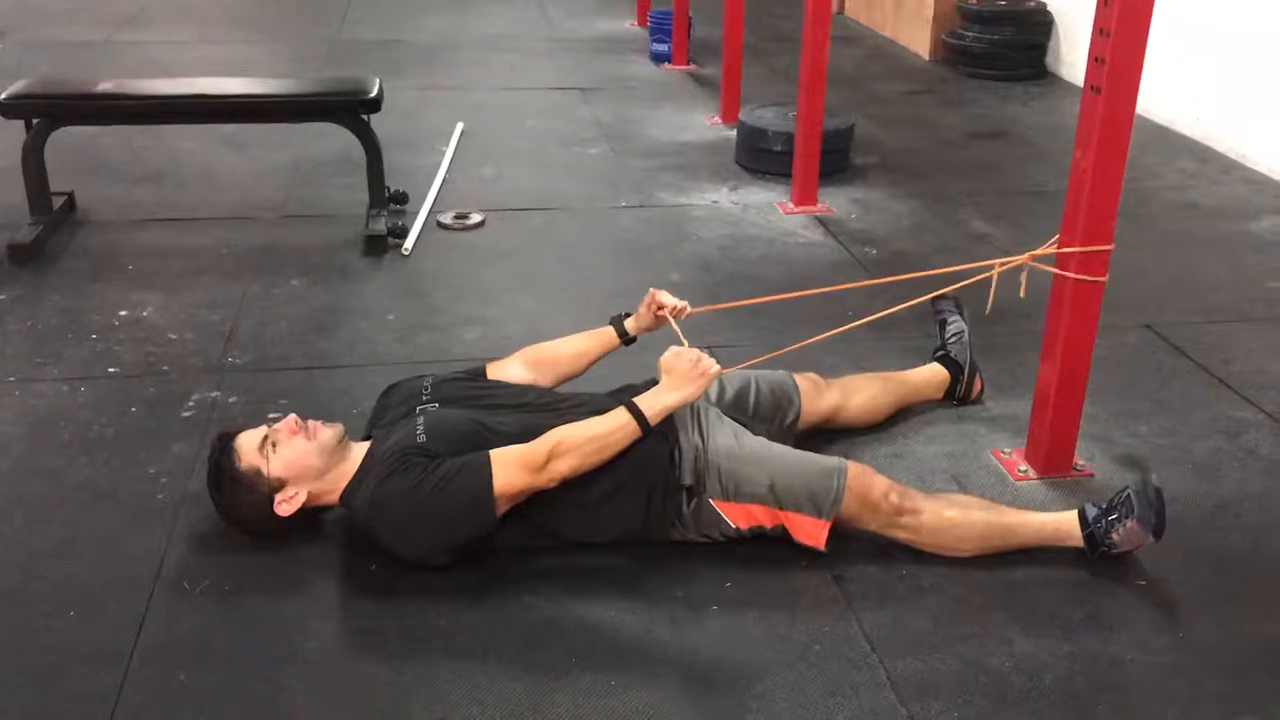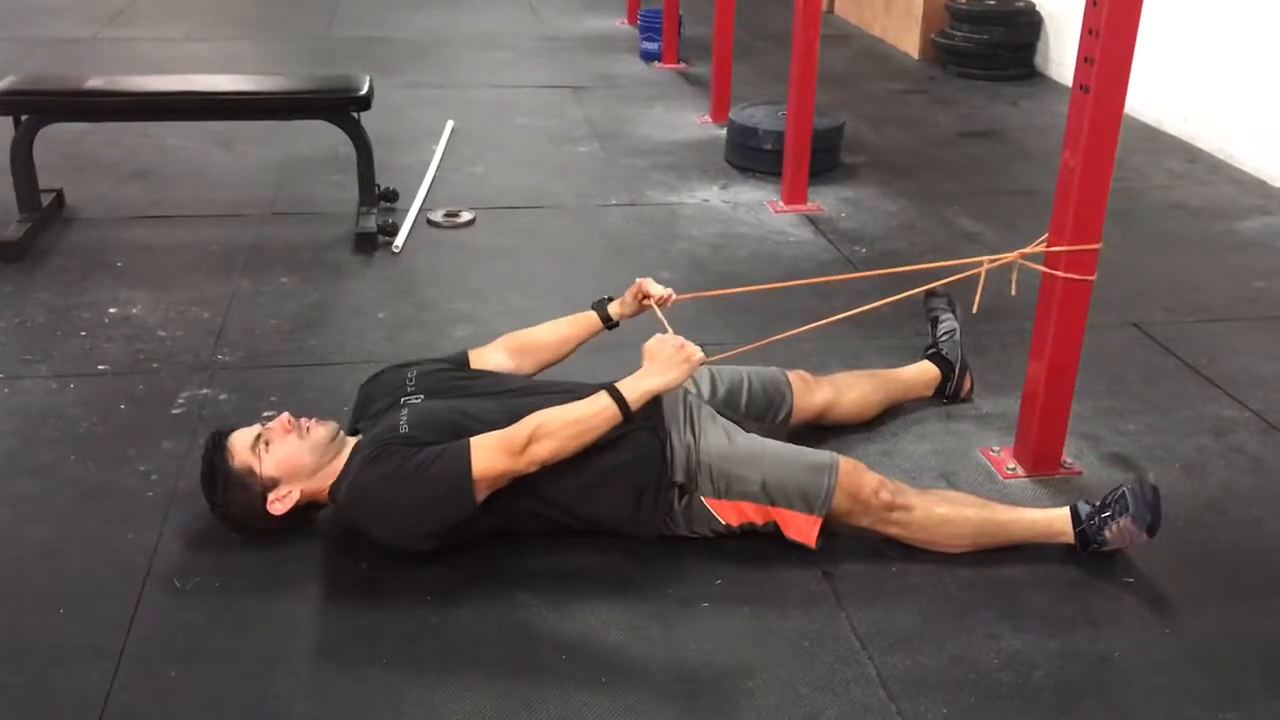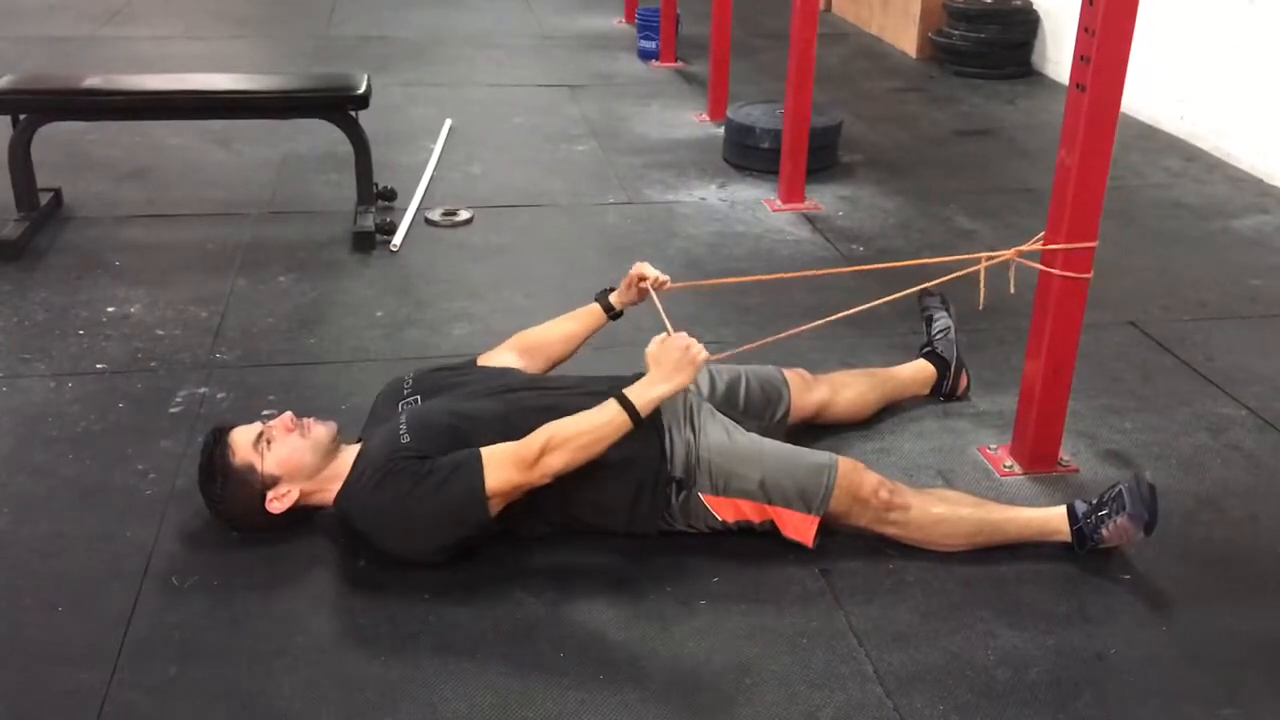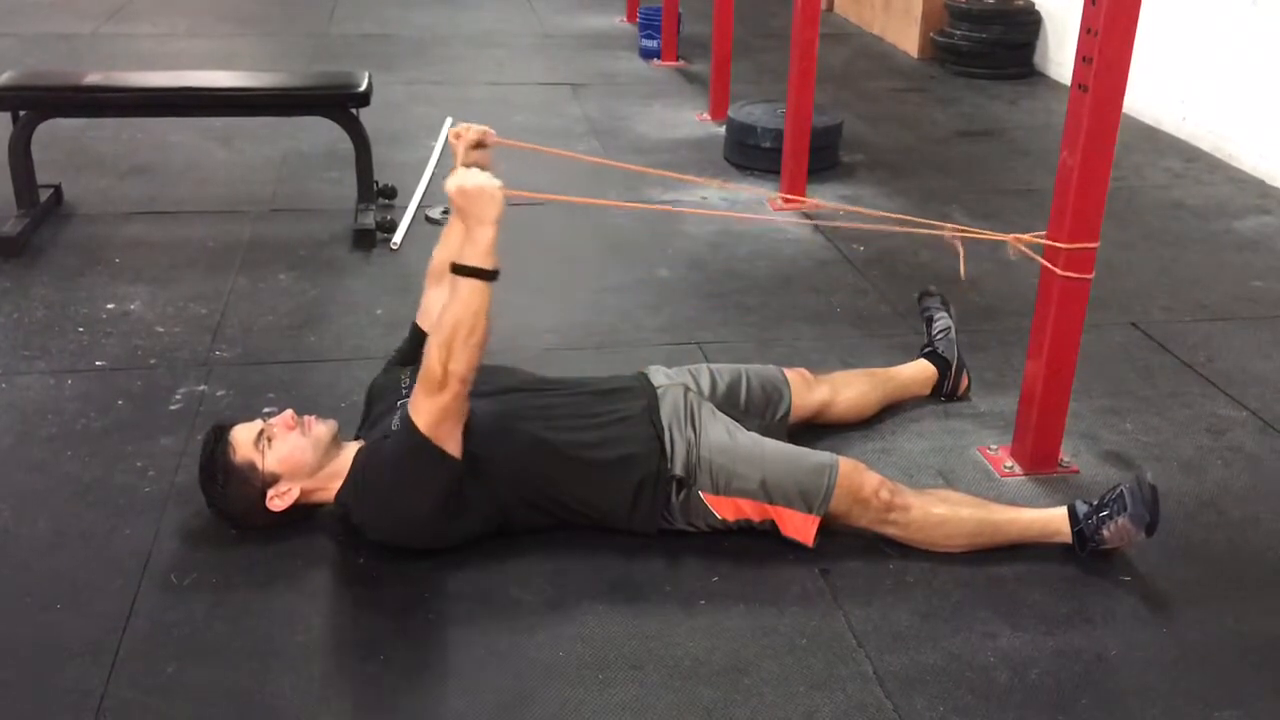
dt=0.7s
person 1, frame 1
left shoulder: (397, 407)
right shoulder: (402, 509)
left elbow: (525, 371)
right elbow: (545, 465)
left wrist: (630, 326)
right wrist: (662, 395)
left hip: (658, 411)
right hip: (677, 476)
left knee: (819, 394)
right knee: (884, 501)
left ankle: (946, 373)
right ankle: (1086, 529)
person 1, frame 2
left shoulder: (381, 397)
right shoulder: (386, 496)
left elbow: (504, 358)
right elbow: (526, 449)
left wrist: (613, 311)
right wrist: (643, 380)
left hip: (649, 407)
right hip: (667, 473)
left knee: (806, 390)
right knee: (874, 499)
left ankle: (937, 373)
right ankle: (1077, 528)
person 1, frame 3
left shoulder: (391, 407)
right shoulder: (391, 510)
left elbow: (515, 358)
right elbow: (537, 463)
left wrist: (611, 300)
right wrist: (651, 384)
left hip: (650, 411)
right hip: (663, 473)
left knee: (804, 388)
right knee: (874, 498)
left ankle: (933, 373)
right ankle: (1073, 525)
person 1, frame 4
left shoulder: (383, 402)
right shoulder: (389, 501)
left elbow: (443, 296)
right elbow: (450, 391)
left wrist: (466, 193)
right wrist: (481, 232)
left hip: (646, 396)
right hip: (668, 470)
left knee: (807, 388)
right knee: (875, 499)
left ankle: (934, 370)
right ankle: (1071, 526)
